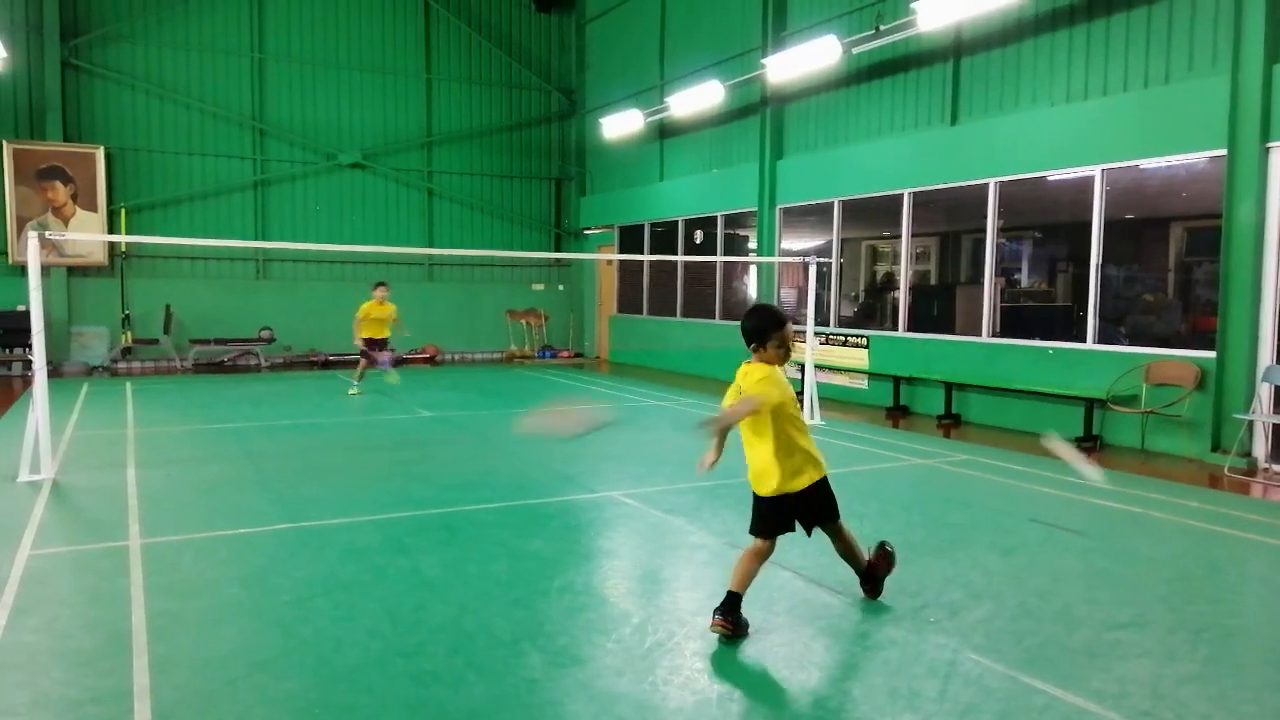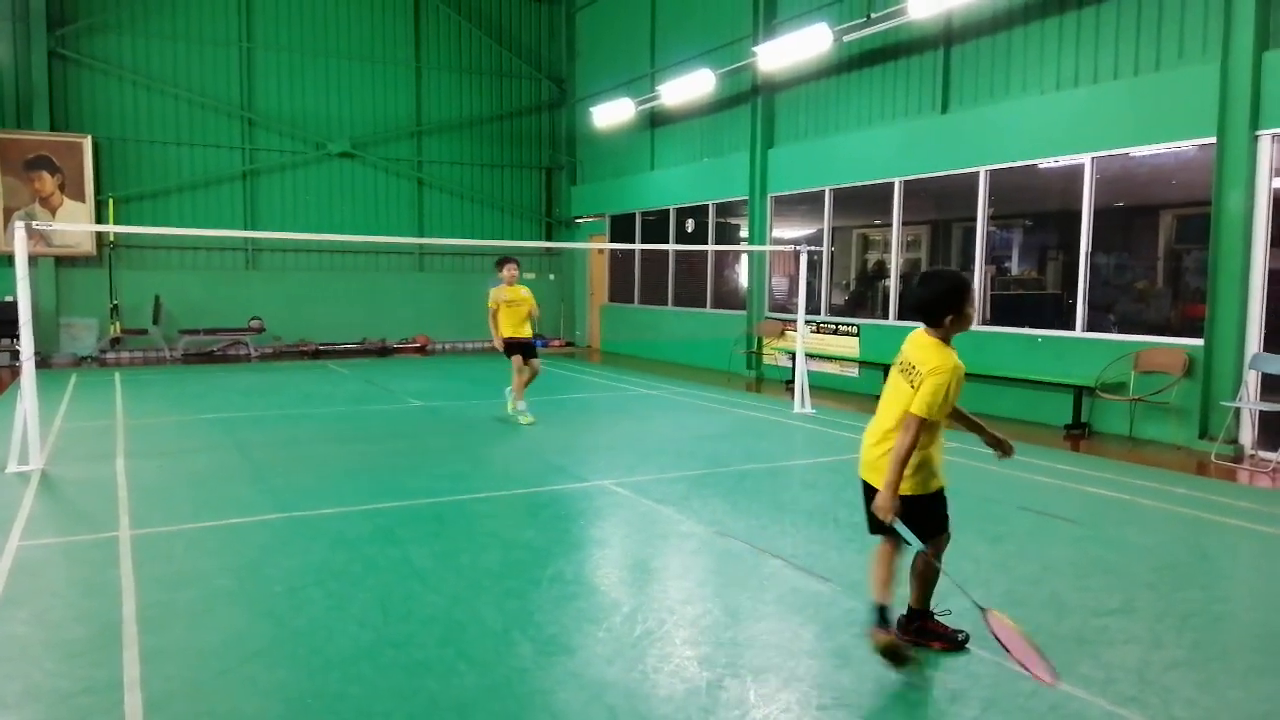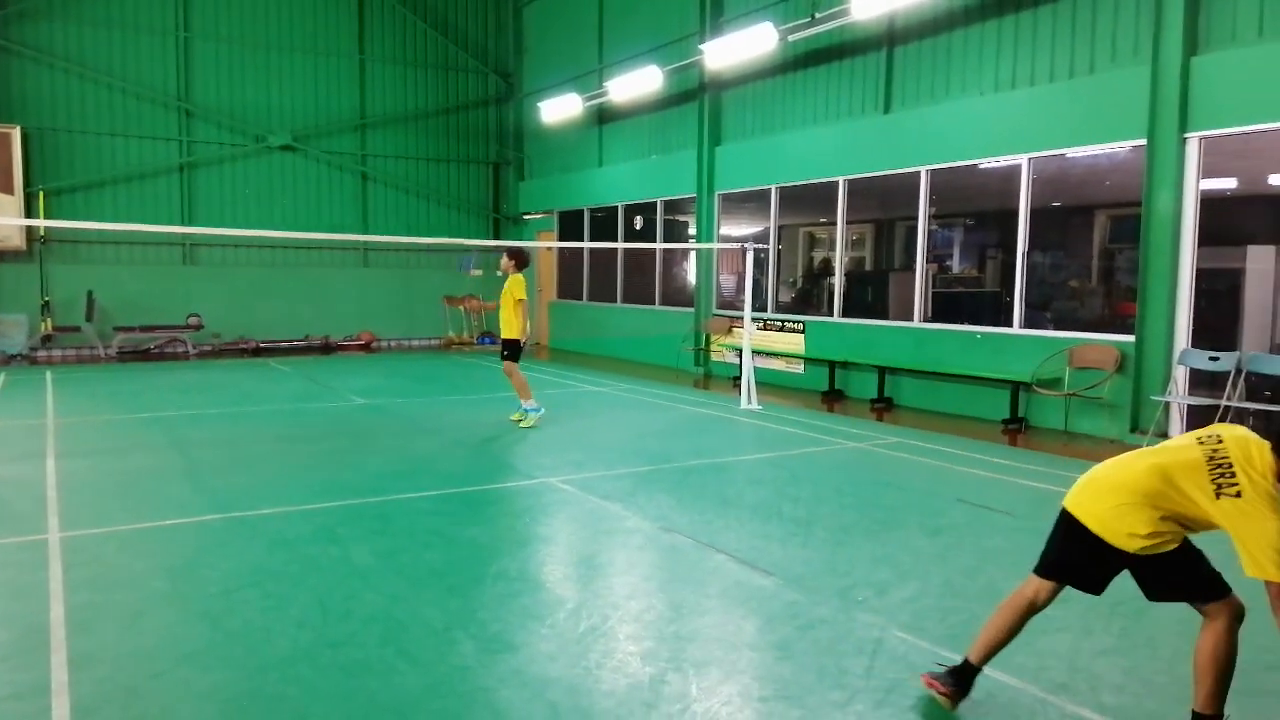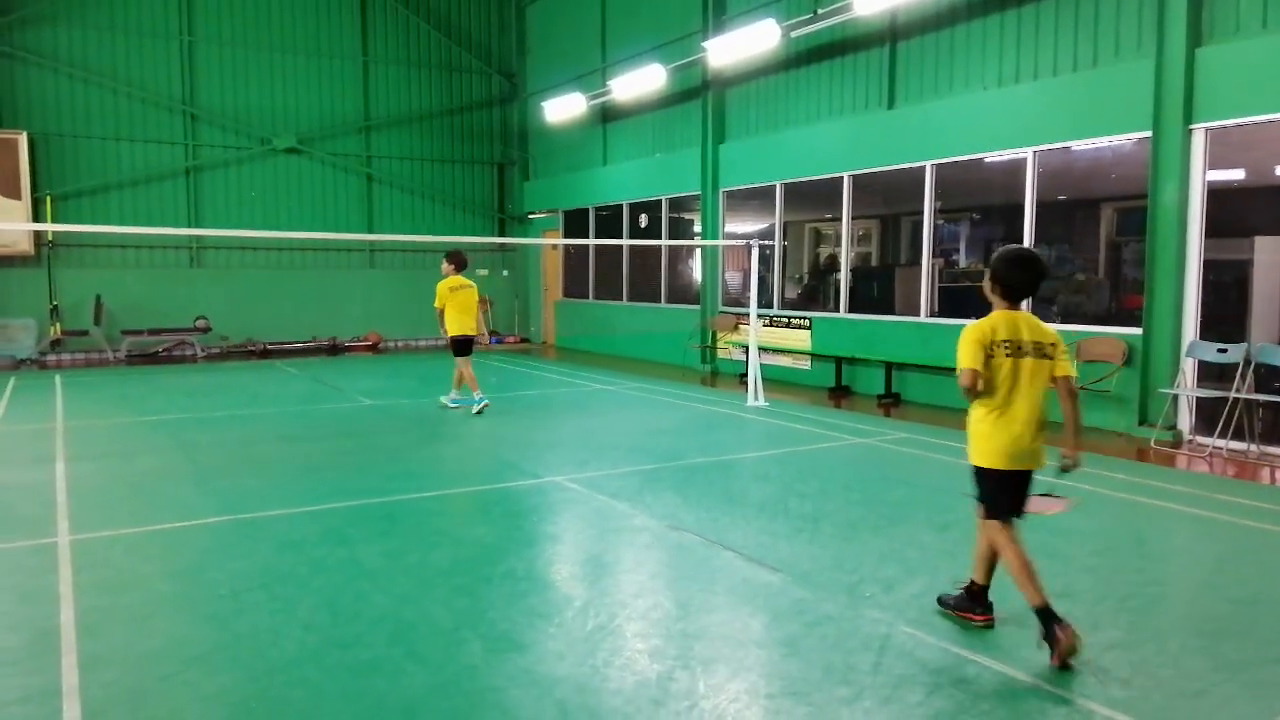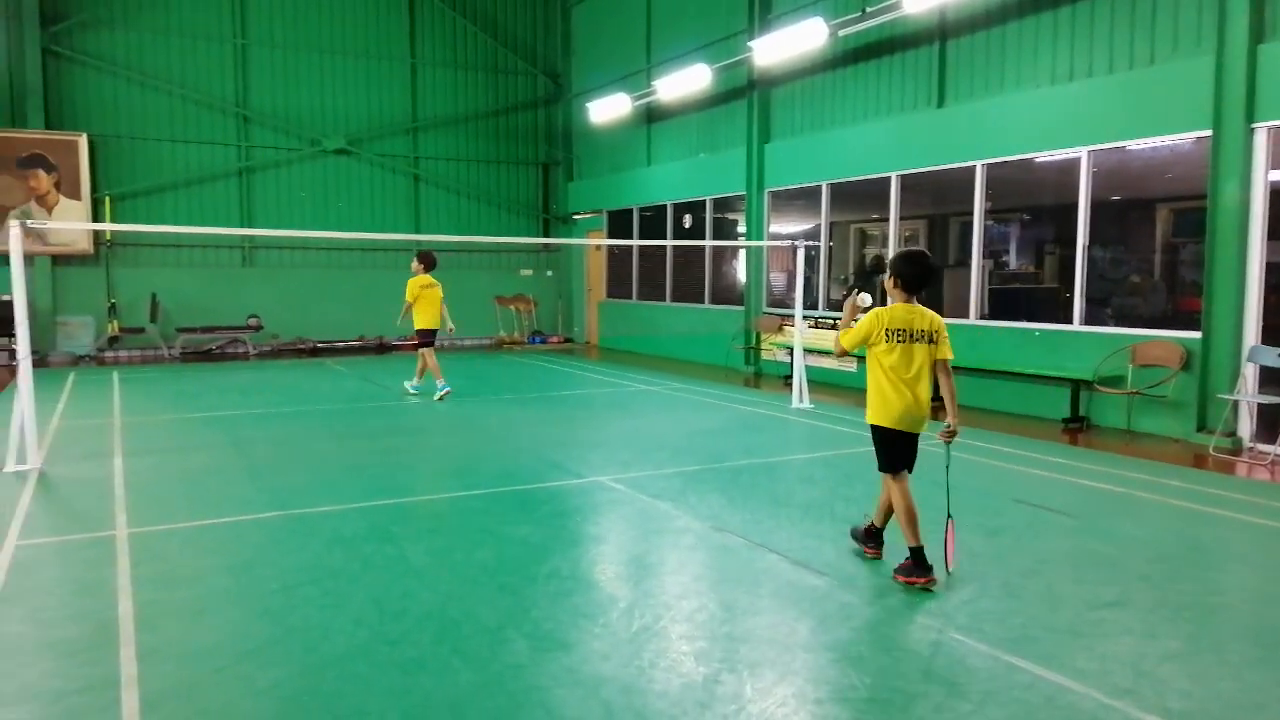
dt=1s
person 1, frame 1
left shoulder: (745, 373)
right shoulder: (767, 377)
left elbow: (727, 414)
right elbow: (752, 404)
left wrist: (715, 451)
left hip: (768, 478)
right hip: (802, 474)
left knee: (761, 544)
right knee: (834, 529)
left ankle: (727, 611)
right ankle: (869, 579)
person 1, frame 2
left shoulder: (915, 341)
right shoulder: (946, 364)
right elbow: (912, 427)
left wrist: (986, 433)
right wrist: (891, 489)
left hip: (875, 460)
right hip: (908, 471)
left knee: (889, 540)
right knee: (934, 542)
left ankle: (883, 618)
right ankle: (918, 621)
person 1, frame 3
left shoulder: (1235, 436)
left hip: (1089, 494)
right hip: (1136, 523)
left knee: (1036, 592)
right knee: (1224, 613)
left ankle: (959, 677)
person 1, frame 4
left shoulder: (979, 331)
right shoulder: (1047, 335)
left elbow: (969, 382)
right elbow: (1069, 392)
left wrist: (972, 393)
right wrist: (1072, 445)
left hip: (993, 448)
right hip: (1028, 447)
left knee: (1003, 532)
right knee: (994, 518)
left ankle: (1053, 624)
right ankle: (976, 597)
person 1, frame 5
left shoulder: (877, 318)
right shoulder: (935, 322)
left elbow: (840, 348)
right elbow: (944, 370)
left wrist: (847, 317)
right wrist: (952, 416)
left hip: (886, 414)
right hip: (915, 415)
left knee: (896, 483)
right knee: (894, 476)
left ankle: (919, 563)
right ankle: (873, 533)
